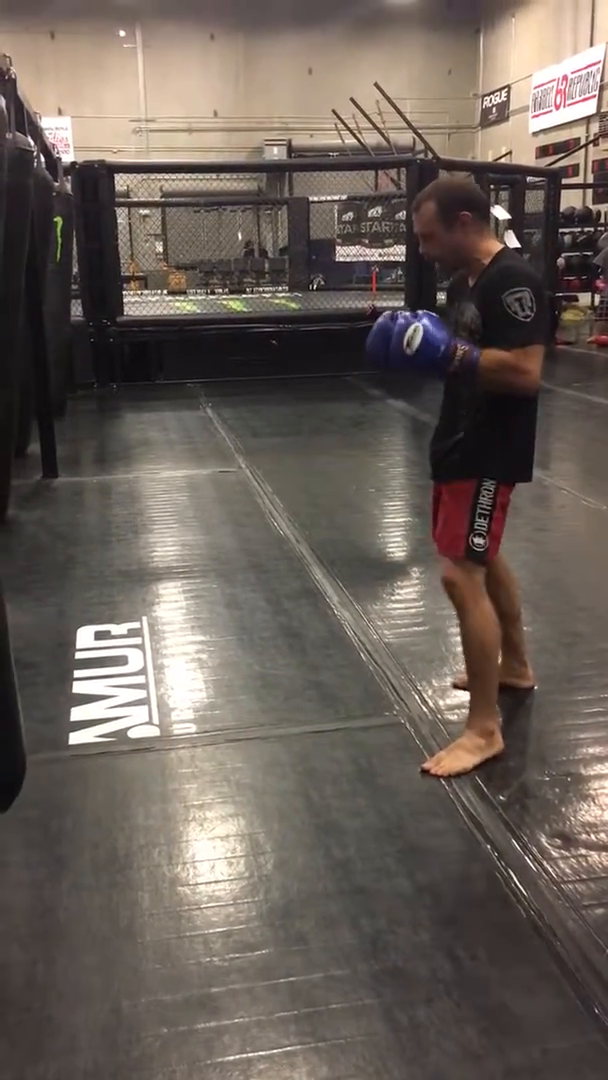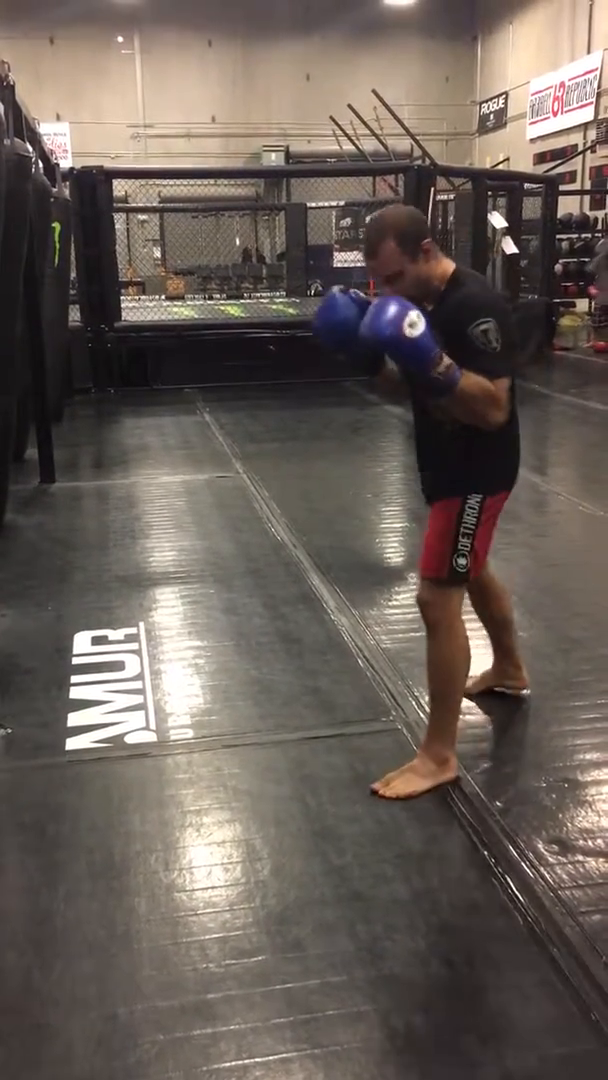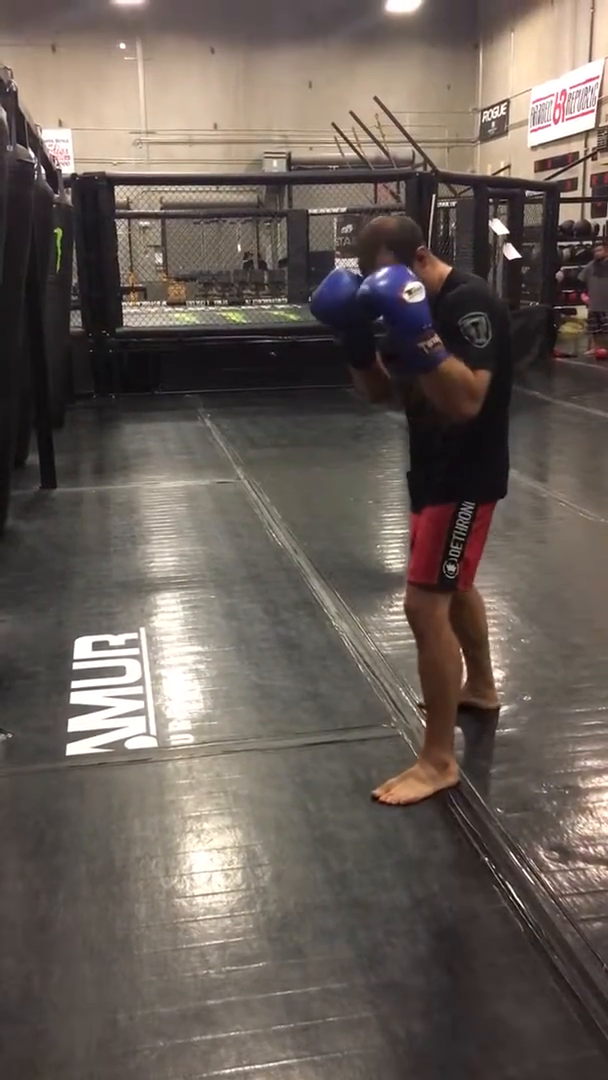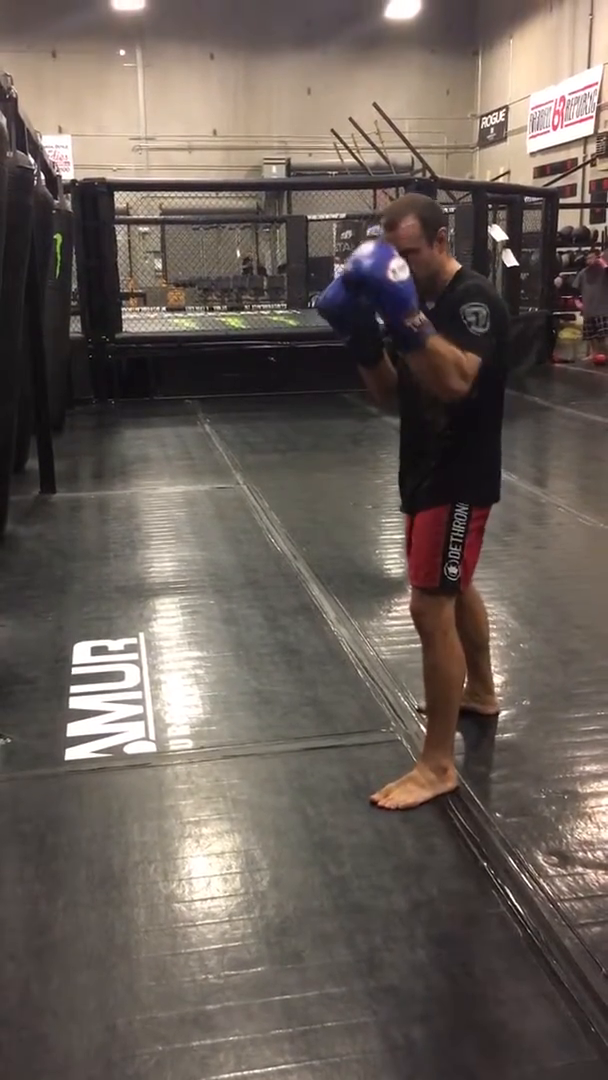
dt=0.5s
person 1, frame 1
left shoulder: (513, 281)
right shoulder: (463, 279)
left elbow: (525, 373)
left wrist: (445, 351)
right wrist: (421, 344)
left hip: (491, 454)
right hip: (459, 444)
left knee: (459, 577)
right knee: (483, 557)
left ankle: (483, 728)
right ankle: (515, 665)
person 1, frame 2
left shoulder: (474, 306)
right shoulder: (417, 300)
left elbow: (493, 408)
right elbow: (403, 385)
left wrist: (430, 361)
right wrist: (369, 351)
left hip: (475, 470)
right hip: (449, 461)
left knee: (437, 599)
right knee: (471, 570)
left ankle: (438, 755)
right ankle: (509, 669)
person 1, frame 3
left shoulder: (470, 304)
right shoulder: (417, 306)
left elbow: (467, 402)
right elbow: (379, 392)
left wrist: (419, 334)
right wrist: (355, 336)
left hip: (466, 478)
right hip: (437, 469)
left knee: (425, 604)
right knee: (455, 583)
left ankle: (438, 760)
right ankle: (481, 686)
person 1, frame 4
left shoulder: (474, 301)
right shoulder: (417, 298)
left elbow: (456, 381)
right elbow: (388, 392)
left wrist: (407, 316)
right wrist: (363, 337)
left hip: (459, 479)
right hip: (428, 472)
left knee: (431, 608)
right knee: (456, 588)
left ankle: (437, 765)
right ankle: (480, 692)
